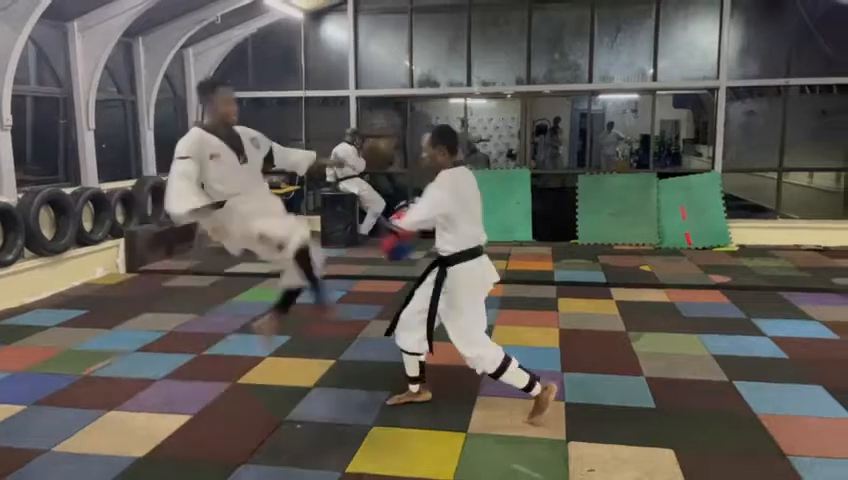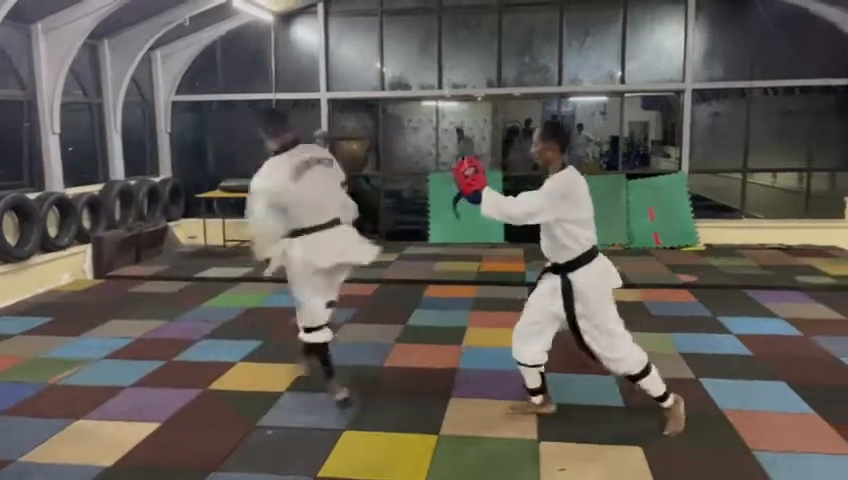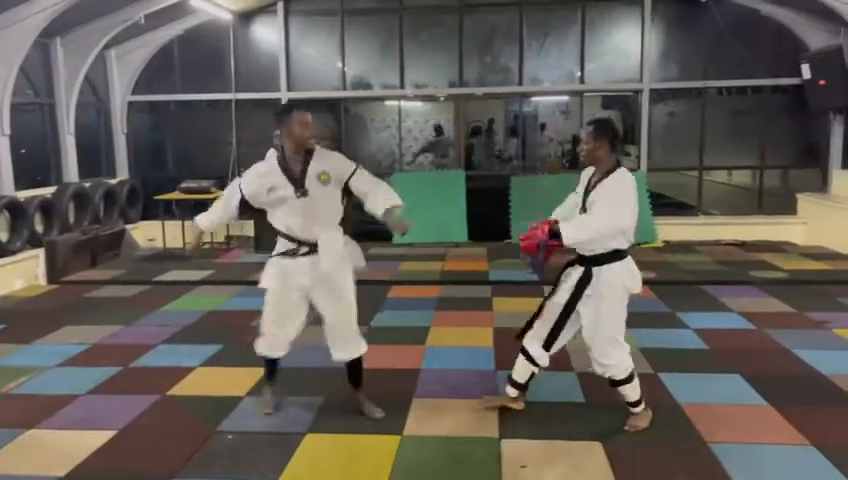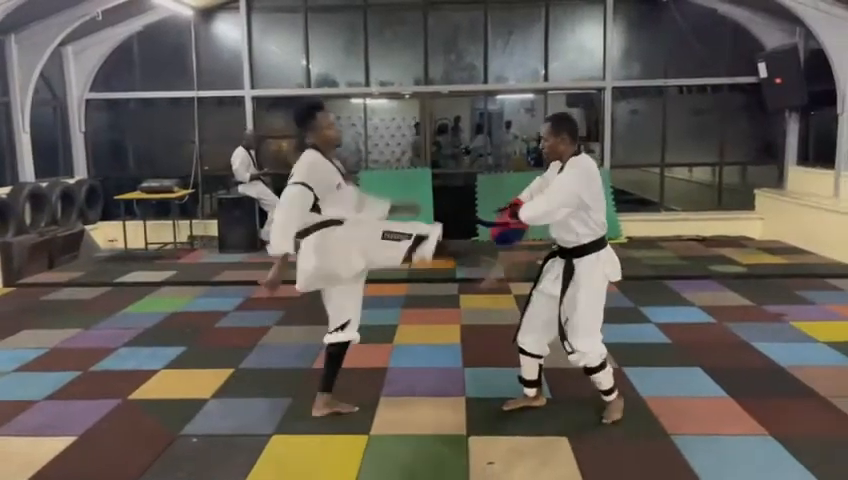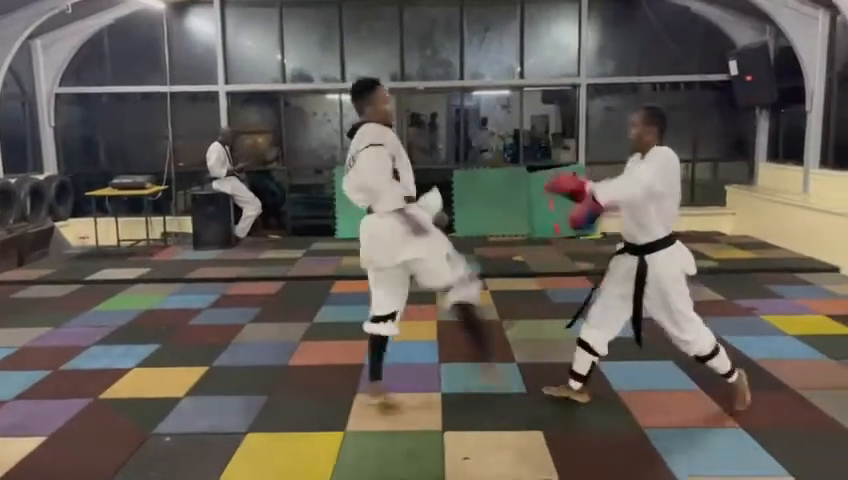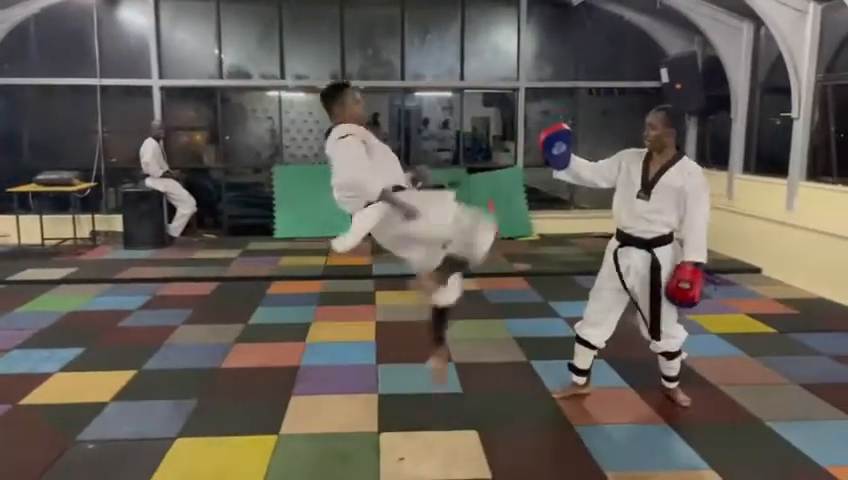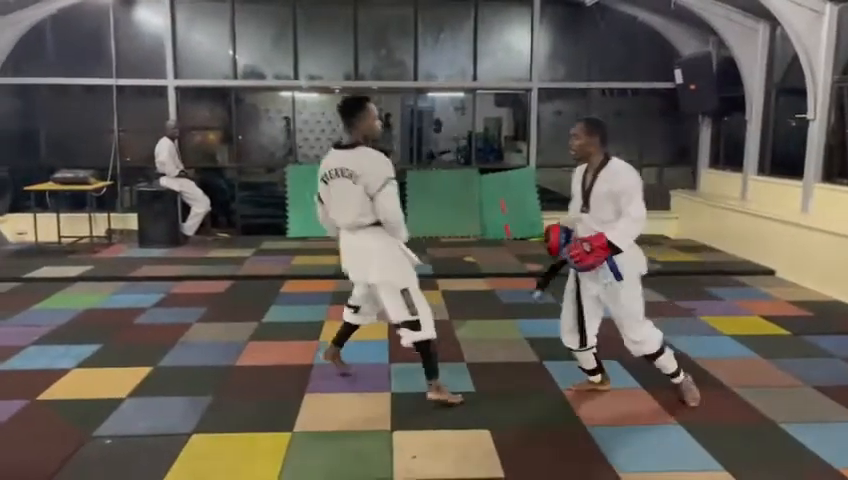
dt=0.7s
person 1, frame 1
left shoulder: (448, 182)
right shoulder: (458, 176)
left elbow: (416, 219)
right elbow: (426, 208)
left wrist: (399, 223)
right wrist: (409, 216)
left hip: (462, 271)
right hip: (450, 268)
left knee: (473, 345)
right knee: (411, 322)
left ankle: (540, 390)
right ankle: (417, 389)
person 1, frame 2
left shoulder: (563, 184)
right shoulder: (561, 179)
left elbow: (520, 209)
left wrist: (478, 192)
left hip: (583, 278)
right hip: (560, 276)
left knee: (615, 346)
right knee: (527, 336)
left ankle: (671, 402)
right ankle: (539, 400)
person 1, frame 3
left shoulder: (622, 182)
right shoulder: (590, 174)
left elbow: (599, 225)
right elbow: (572, 207)
left wrist: (551, 231)
right wrist: (551, 228)
left hip: (608, 274)
right hip: (582, 270)
left knee: (607, 350)
right knee: (542, 331)
left ankle: (640, 408)
right ankle: (513, 394)
person 1, frame 4
left shoulder: (581, 168)
right shoulder: (558, 168)
left elbow: (547, 203)
right elbow: (538, 190)
left wrist: (514, 213)
right wrist: (514, 212)
left hip: (589, 263)
right hip: (563, 261)
left knee: (582, 340)
right knee: (532, 327)
left ankle: (613, 396)
right ankle: (532, 393)
person 1, frame 5
left shoulder: (664, 159)
right shoulder: (637, 161)
left elbow: (631, 189)
right elbow: (616, 195)
left wrist: (583, 190)
right wrist: (587, 199)
left hip: (660, 259)
right hip: (631, 257)
left knee: (684, 326)
right knee: (598, 319)
left ankle: (733, 378)
right ankle: (576, 387)
person 1, frame 6
left shoulder: (689, 173)
right shoulder: (629, 159)
left elbow: (695, 222)
right elbow: (592, 174)
left wrist: (692, 266)
right wrist: (563, 159)
left hip: (657, 257)
right hip: (621, 252)
left knee: (664, 326)
right knee: (596, 315)
left ankle: (671, 385)
right ankle: (580, 381)
person 1, frame 7
left shoulder: (622, 173)
right shoulder: (580, 173)
left elbow: (635, 218)
left wrist: (601, 244)
right wrist: (563, 232)
left hip: (615, 263)
right hip: (586, 261)
left knee: (634, 328)
right knee: (573, 325)
left ankle: (680, 380)
right ankle: (596, 377)
person 2, frame 1
left shoulder: (246, 136)
right shoulder: (192, 144)
left elbow: (280, 154)
right elbow: (181, 185)
left wrist: (317, 161)
right wrist: (200, 215)
left hip: (260, 207)
right hip: (233, 215)
left knee: (305, 257)
right knee: (294, 235)
left ankle: (278, 315)
right ankle: (318, 294)
person 2, frame 2
left shoulder: (267, 175)
right shoulder: (321, 155)
left elbow: (261, 222)
right elbow: (346, 205)
left wrist: (269, 248)
left hip: (305, 248)
right hip: (337, 238)
left knee: (312, 315)
right knee: (320, 299)
left ankle: (331, 382)
person 2, frame 3
left shoulder: (331, 161)
right shoulder: (264, 171)
left elbow: (369, 186)
right elbow: (234, 196)
left wrist: (391, 213)
right wrist: (202, 226)
left hip: (330, 254)
right hip: (289, 258)
left knee: (344, 329)
right knee: (275, 327)
left ankle: (359, 393)
right ankle: (269, 385)
person 2, frame 4
left shoulder: (326, 163)
right shoulder: (311, 166)
left elbow: (353, 201)
right elbow: (287, 213)
left wrist: (390, 208)
right wrist: (279, 262)
left hip: (340, 245)
right hip: (332, 245)
left knee: (344, 323)
right knee: (413, 236)
left ankle: (324, 400)
person 2, frame 5
left shoulder: (357, 145)
right shoulder: (375, 135)
right elbow: (371, 177)
left wrist: (417, 204)
right wrist: (404, 212)
left hip: (377, 235)
right hip: (398, 224)
left knee: (384, 308)
right knee: (460, 284)
left ankle: (376, 386)
right ankle: (484, 355)
person 2, frame 6
left shoulder: (345, 141)
right shoulder: (346, 135)
right elbow: (352, 170)
left wrist: (406, 182)
right wrist: (395, 194)
left hip: (394, 213)
right hip: (395, 211)
right knee: (474, 228)
left ankle: (438, 349)
right ankle: (436, 272)
person 2, frame 7
left shoulder: (328, 162)
right shoulder: (375, 161)
left elbow: (325, 213)
right elbow: (389, 213)
right wrist: (401, 235)
left hip: (352, 246)
right hip: (379, 244)
left knee: (364, 301)
right knee: (414, 314)
left ankle: (334, 350)
right ankle: (435, 385)
